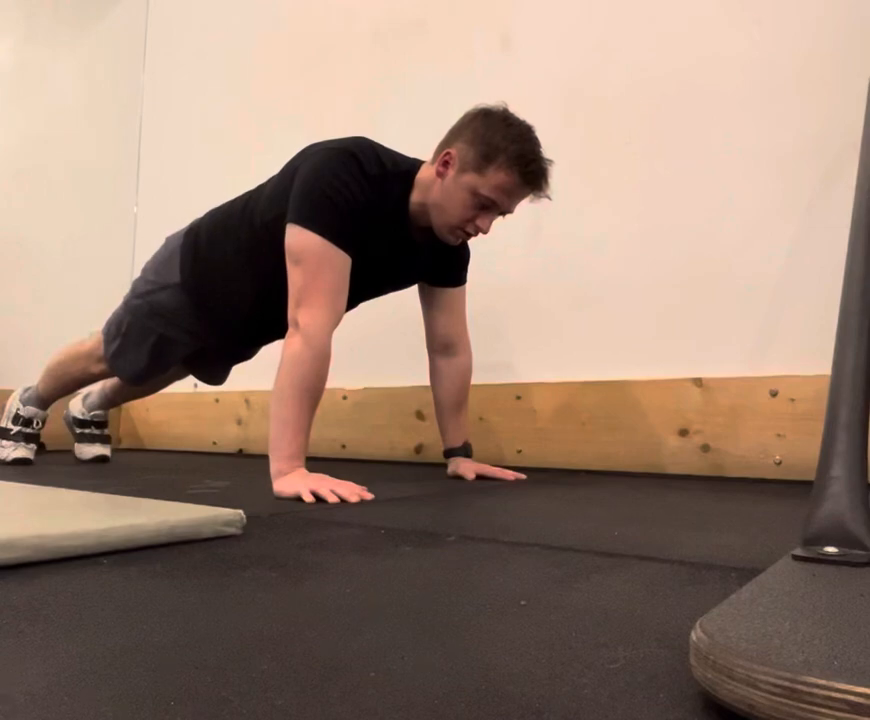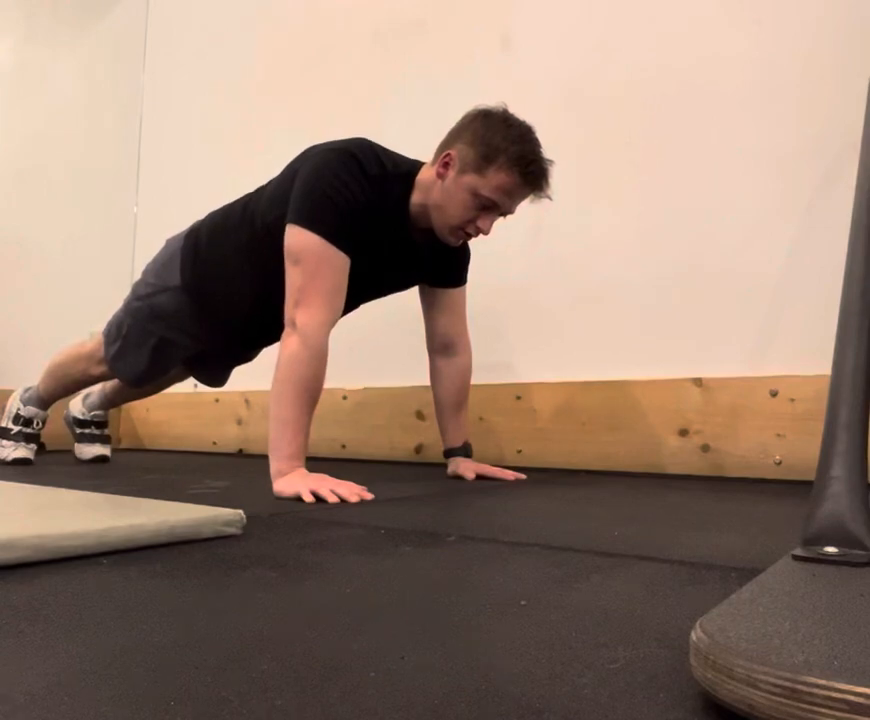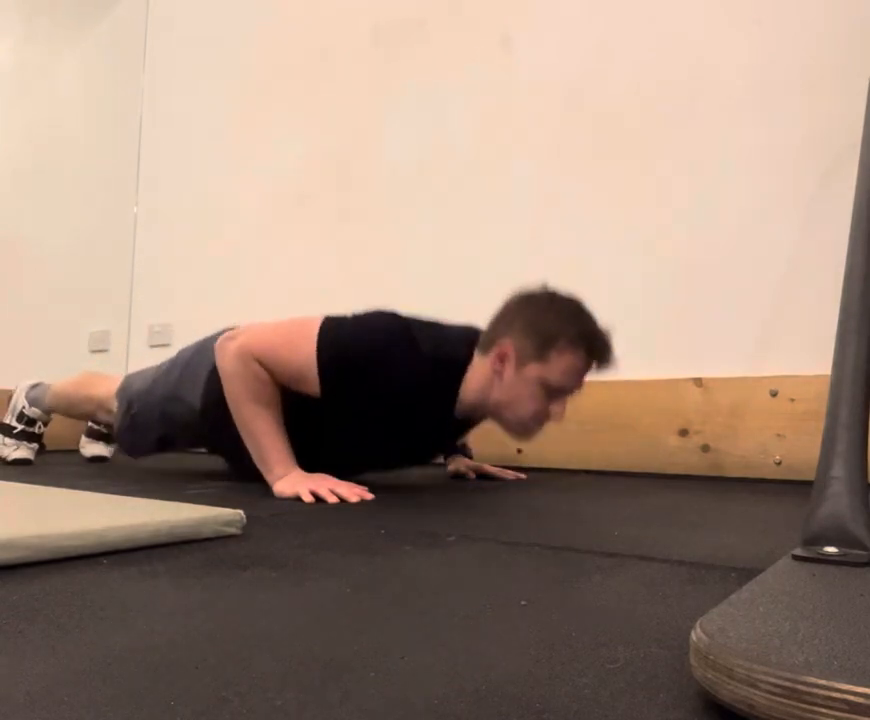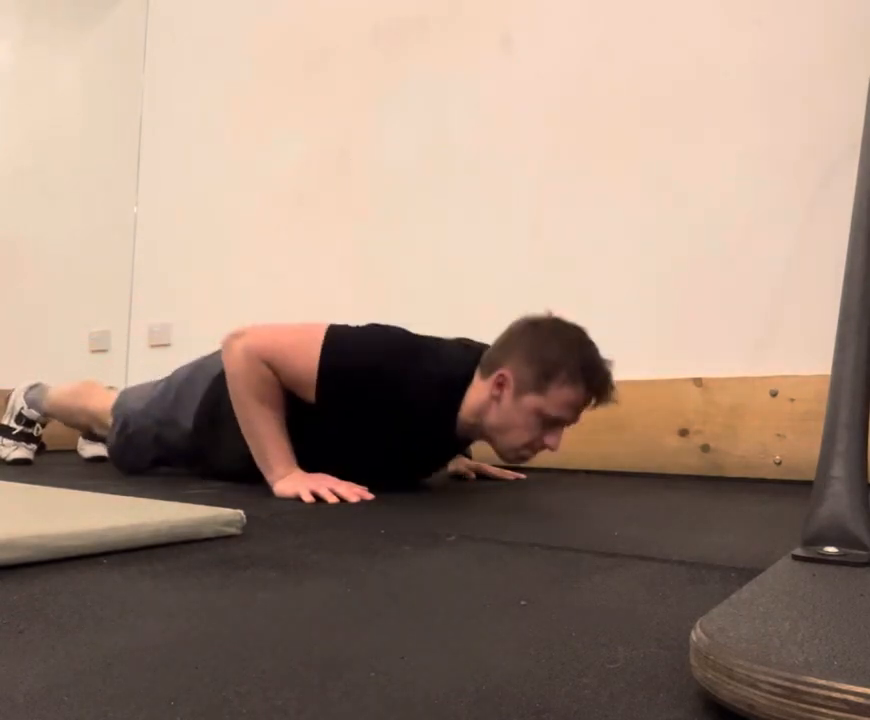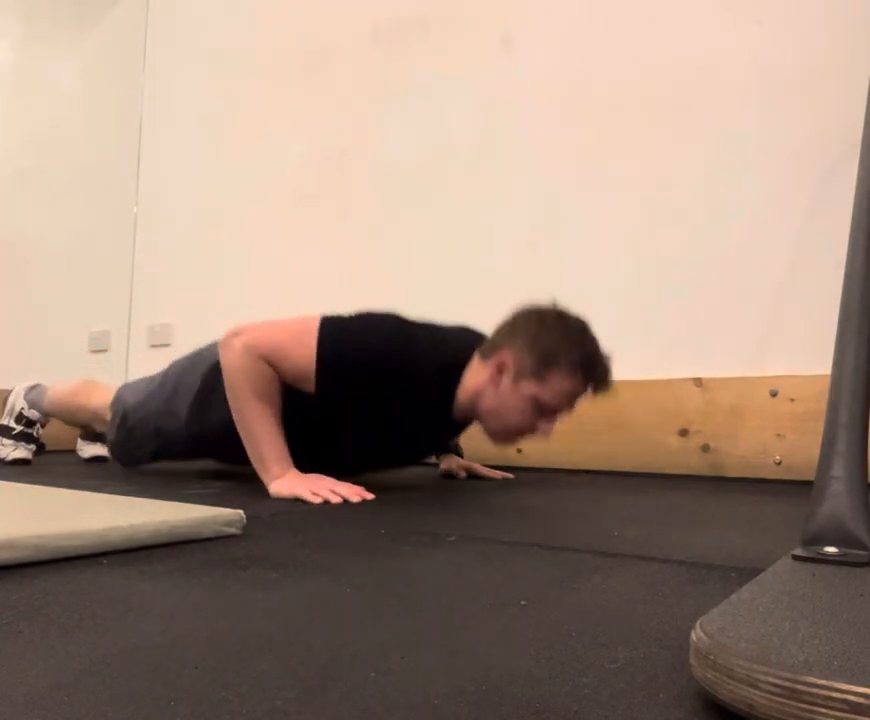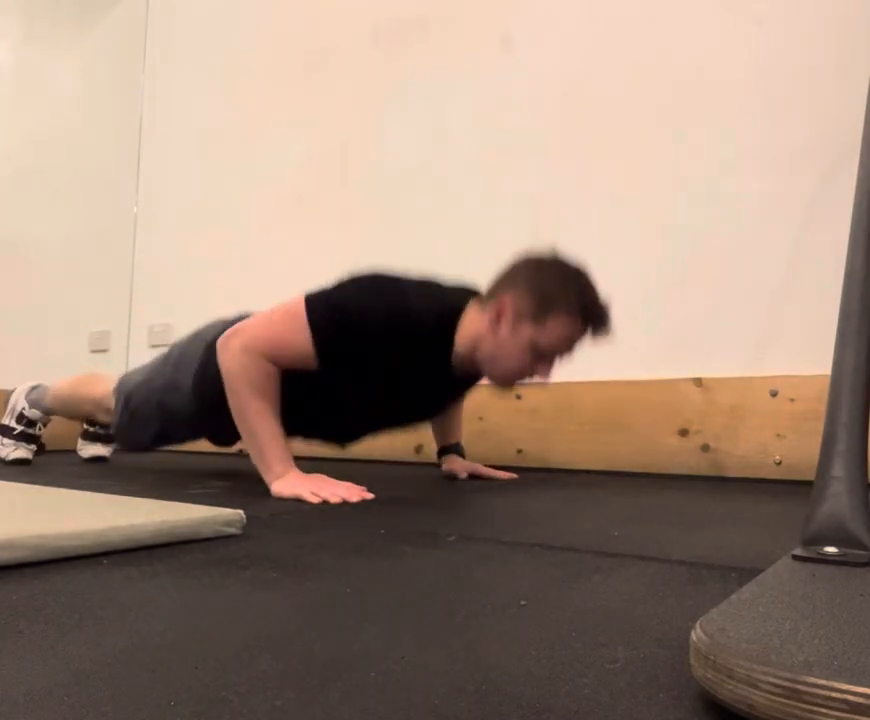
dt=0.7s
person 1, frame 1
left shoulder: (446, 239)
right shoulder: (342, 176)
left elbow: (449, 347)
right elbow: (310, 327)
left wrist: (458, 452)
right wrist: (287, 469)
left hip: (244, 319)
right hip: (194, 277)
left knee: (155, 376)
right knee: (109, 358)
left ankle: (89, 410)
person 1, frame 2
left shoulder: (447, 238)
right shoulder: (344, 178)
left elbow: (449, 347)
right elbow: (306, 327)
left wrist: (458, 451)
right wrist: (287, 468)
left hip: (244, 322)
right hip: (193, 280)
left knee: (156, 378)
right knee: (109, 359)
left ankle: (91, 411)
person 1, frame 3
left shoulder: (483, 369)
right shoulder: (394, 357)
right elbow: (239, 348)
left wrist: (457, 450)
right wrist: (285, 473)
left hip: (277, 394)
right hip: (221, 384)
right knee: (121, 412)
person 1, frame 4
left shoulder: (472, 384)
right shoulder: (399, 372)
right elbow: (245, 348)
left wrist: (456, 455)
right wrist: (285, 474)
left hip: (277, 400)
right hip: (217, 408)
right knee: (120, 422)
person 1, frame 5
left shoulder: (469, 368)
right shoulder: (397, 359)
right elbow: (242, 345)
left wrist: (444, 449)
right wrist: (280, 474)
left hip: (269, 395)
right hip: (215, 399)
right knee: (117, 416)
person 1, frame 6
left shoulder: (473, 339)
right shoulder: (390, 317)
right elbow: (242, 346)
left wrist: (451, 451)
right wrist: (281, 473)
left hip: (278, 389)
right hip: (221, 370)
right knee: (121, 405)
left ankle: (99, 425)
